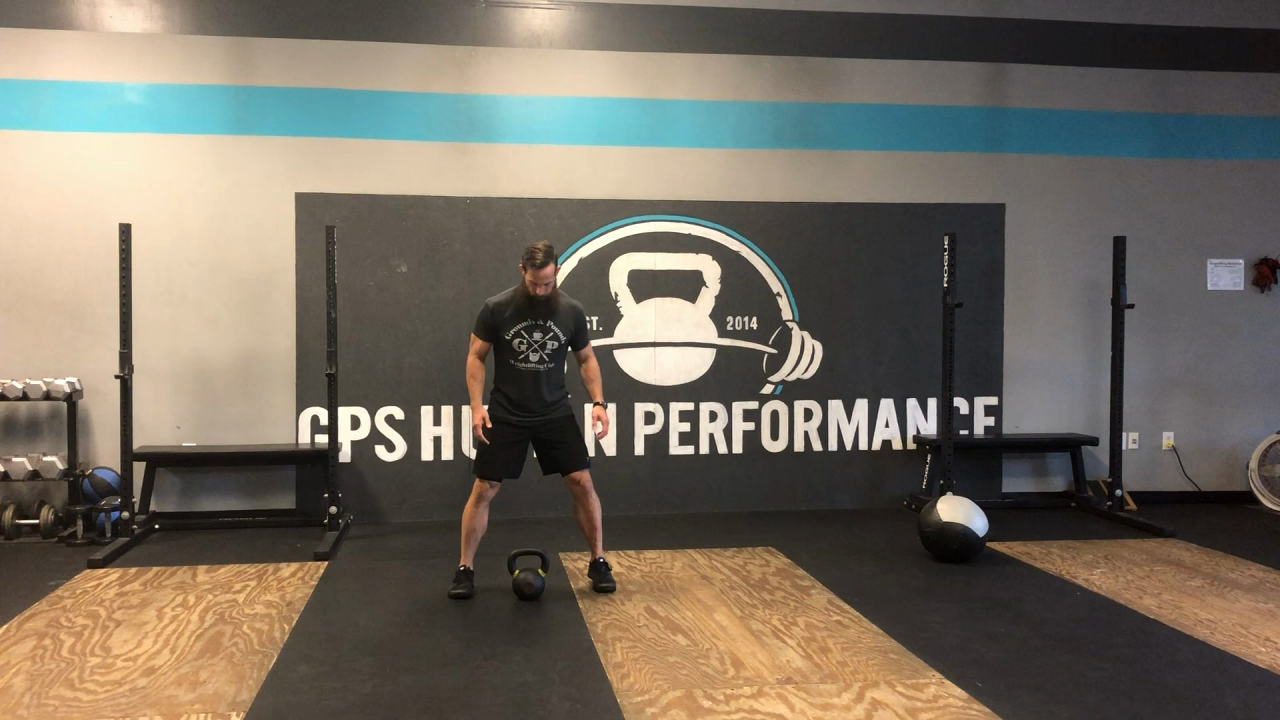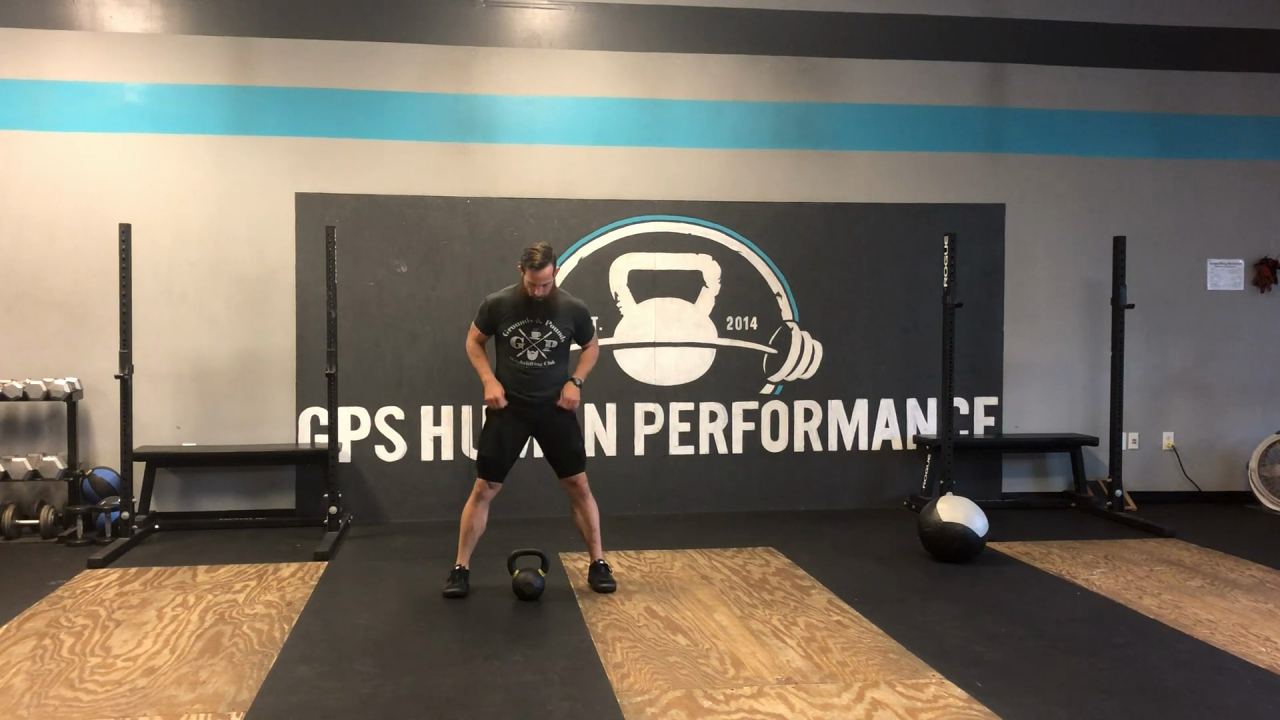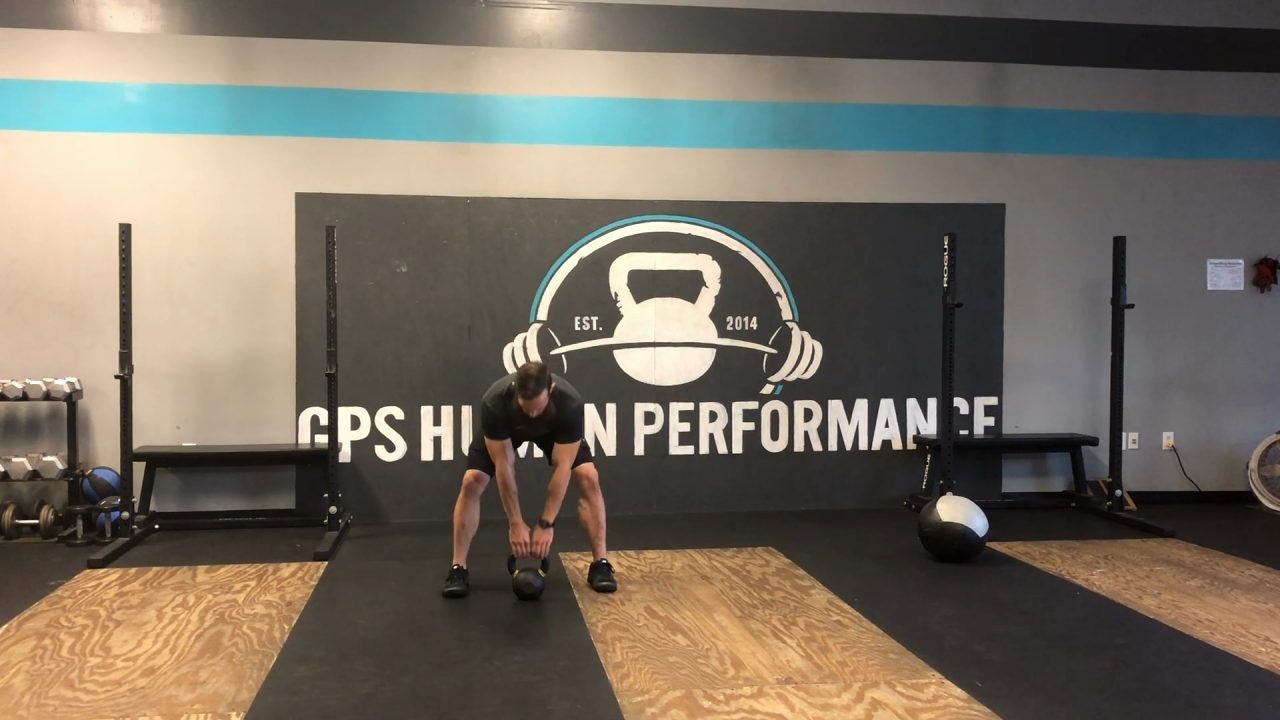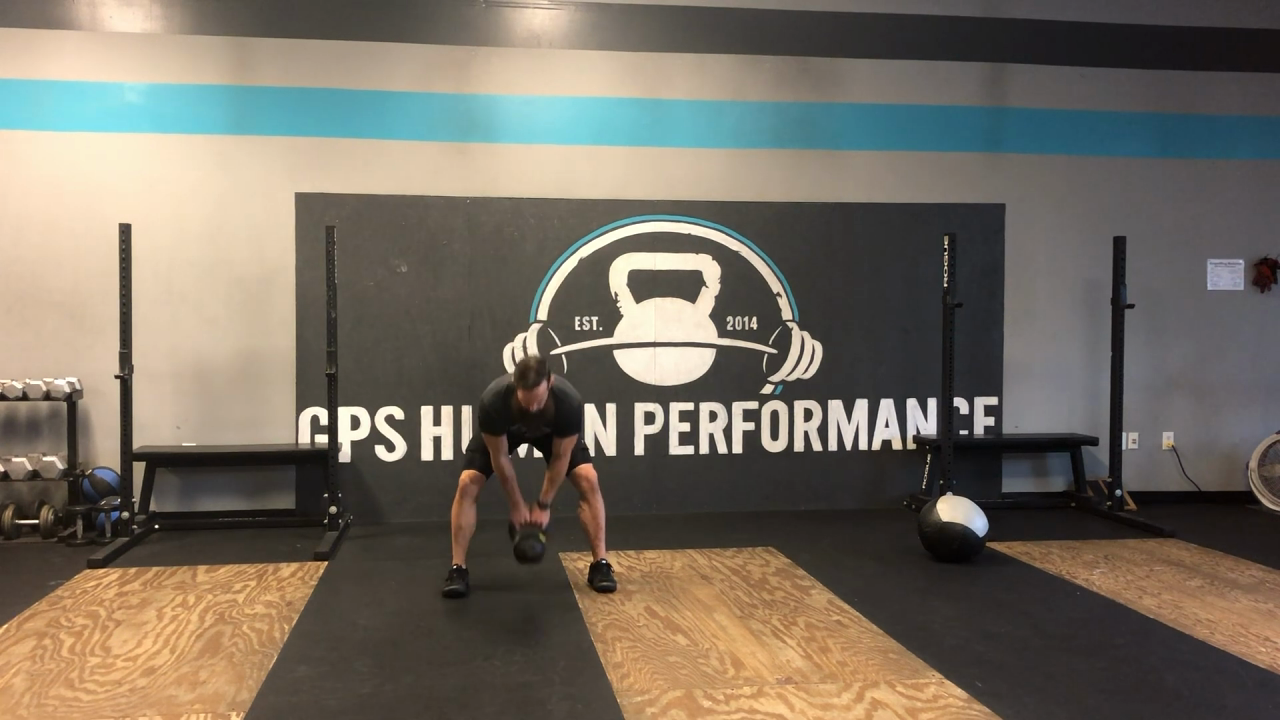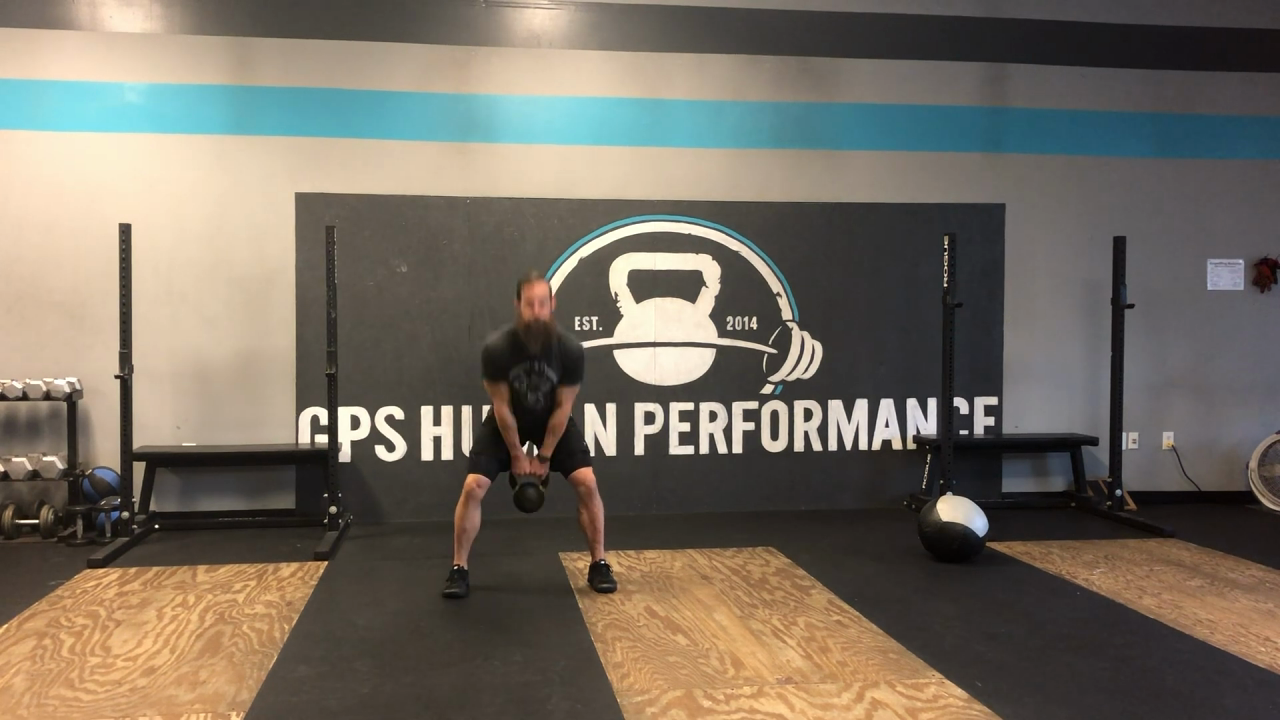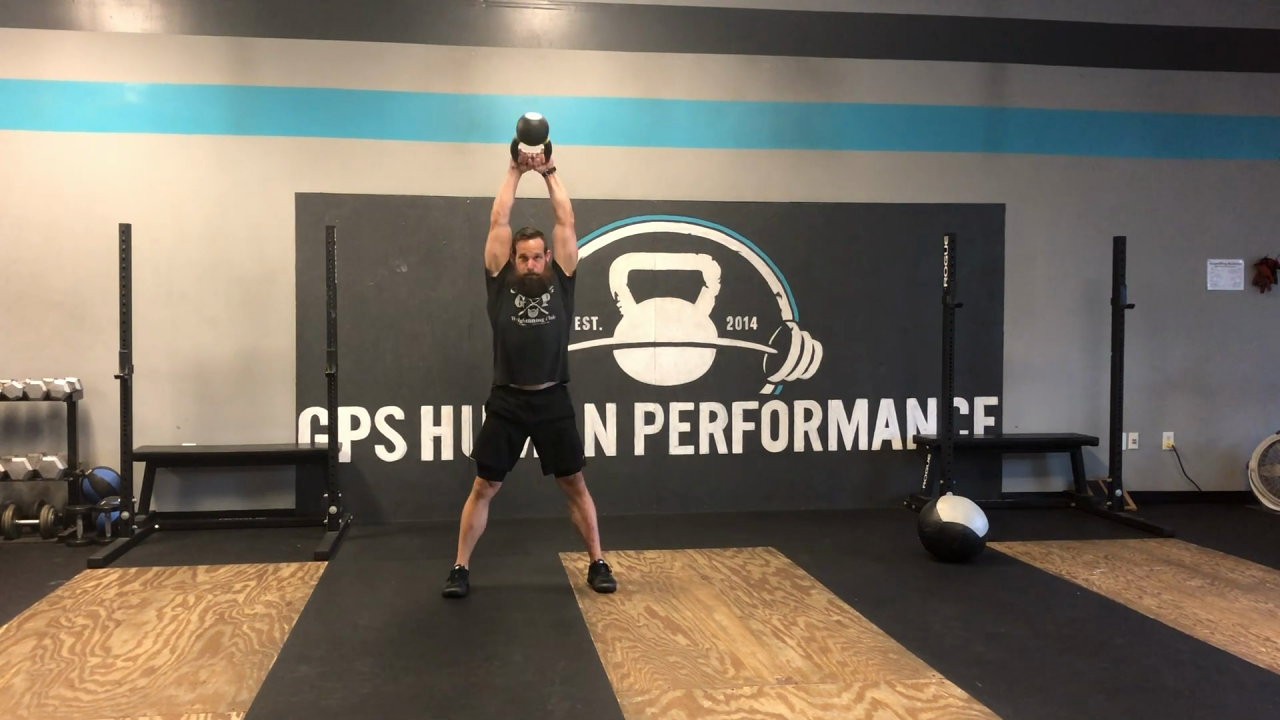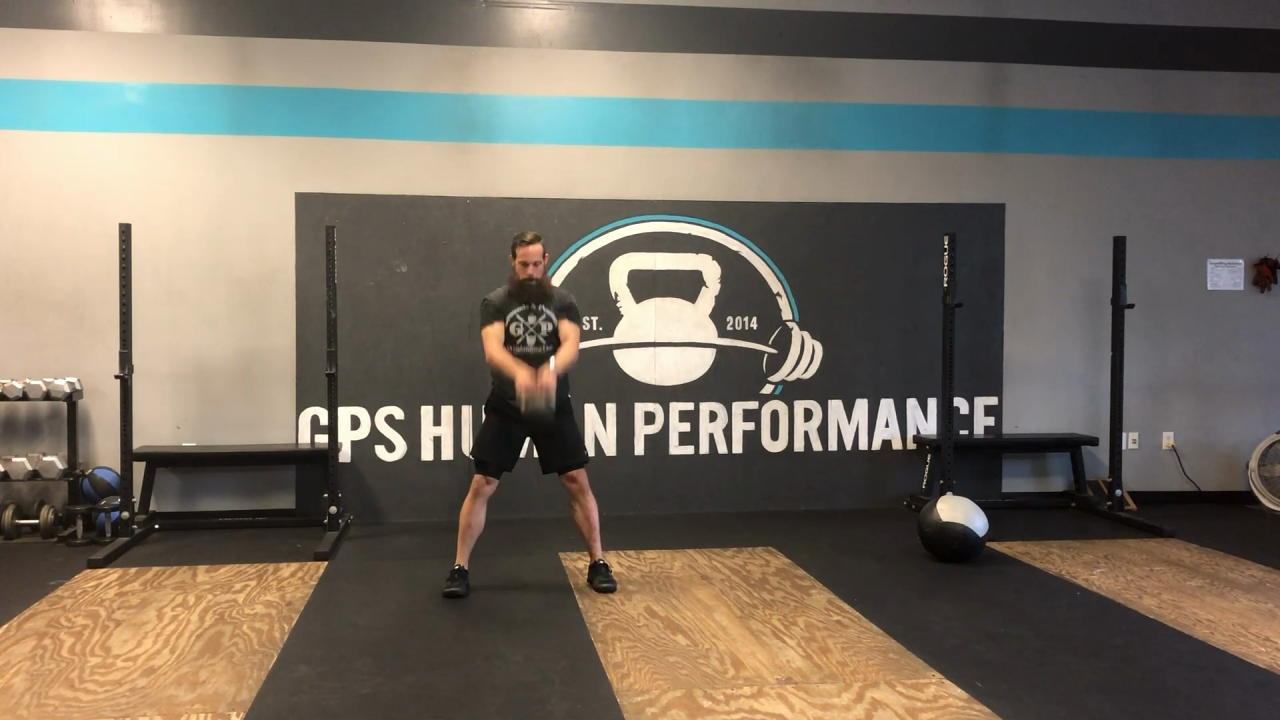
dt=0.7s
person 1, frame 1
left shoulder: (571, 311)
right shoulder: (496, 308)
left elbow: (586, 359)
right elbow: (476, 357)
left wrist: (598, 401)
right wrist: (476, 405)
left hip: (554, 413)
right hip: (505, 415)
left knee: (582, 483)
right knee: (484, 490)
left ankle: (598, 562)
right ankle: (465, 569)
person 1, frame 2
left shoulder: (573, 309)
right shoulder: (497, 304)
left elbow: (591, 346)
right elbow: (474, 341)
left wrist: (576, 381)
right wrist: (489, 380)
left hip: (556, 409)
right hip: (507, 409)
left knee: (578, 486)
right knee: (484, 489)
left ankle: (598, 564)
right ankle: (460, 569)
person 1, frame 3
left shoulder: (570, 404)
right shoulder: (494, 403)
left elbow: (562, 468)
right elbow: (504, 467)
left wrist: (546, 524)
right wrist: (516, 524)
left hip: (553, 427)
right hip: (507, 426)
left knee: (588, 478)
right knee: (472, 481)
left ankle: (600, 564)
right ankle: (458, 568)
person 1, frame 4
left shoulder: (569, 401)
right shoulder: (493, 401)
left elbow: (560, 458)
right elbow: (499, 458)
left wrist: (543, 505)
right wrist: (517, 505)
left hip: (551, 431)
right hip: (505, 429)
left knee: (588, 479)
right knee: (468, 483)
left ankle: (600, 564)
right ankle: (458, 569)
person 1, frame 5
left shoulder: (569, 349)
right shoulder: (496, 348)
left elbow: (563, 408)
right elbow: (502, 407)
left wrist: (545, 455)
right wrist: (517, 455)
left hip: (552, 425)
right hip: (508, 423)
left knee: (586, 483)
right knee: (473, 487)
left ankle: (599, 565)
right ankle: (459, 569)
person 1, frame 6
left shoulder: (561, 282)
right shoulder: (501, 283)
left elbow: (565, 222)
right elbow: (498, 223)
left wrist: (549, 173)
right wrist: (515, 170)
left hip: (553, 403)
right hip: (506, 403)
left knee: (574, 485)
right knee: (484, 488)
left ankle: (598, 564)
right ankle: (460, 568)
person 1, frame 7
left shoulder: (562, 302)
right shoulder: (496, 302)
left elbow: (571, 344)
right elbow: (492, 349)
left wrist: (552, 369)
right wrist: (518, 371)
left hip: (554, 405)
right hip: (506, 406)
left knee: (578, 482)
right knee: (482, 486)
left ankle: (598, 564)
right ankle: (460, 568)
